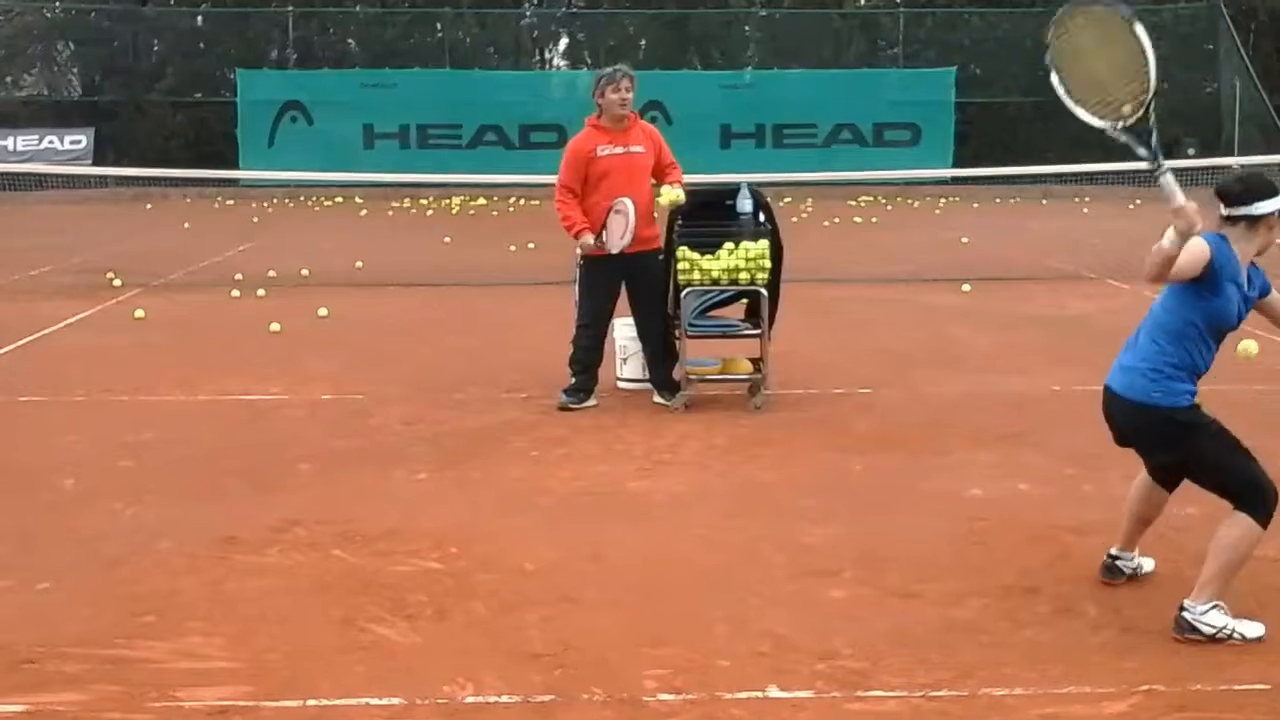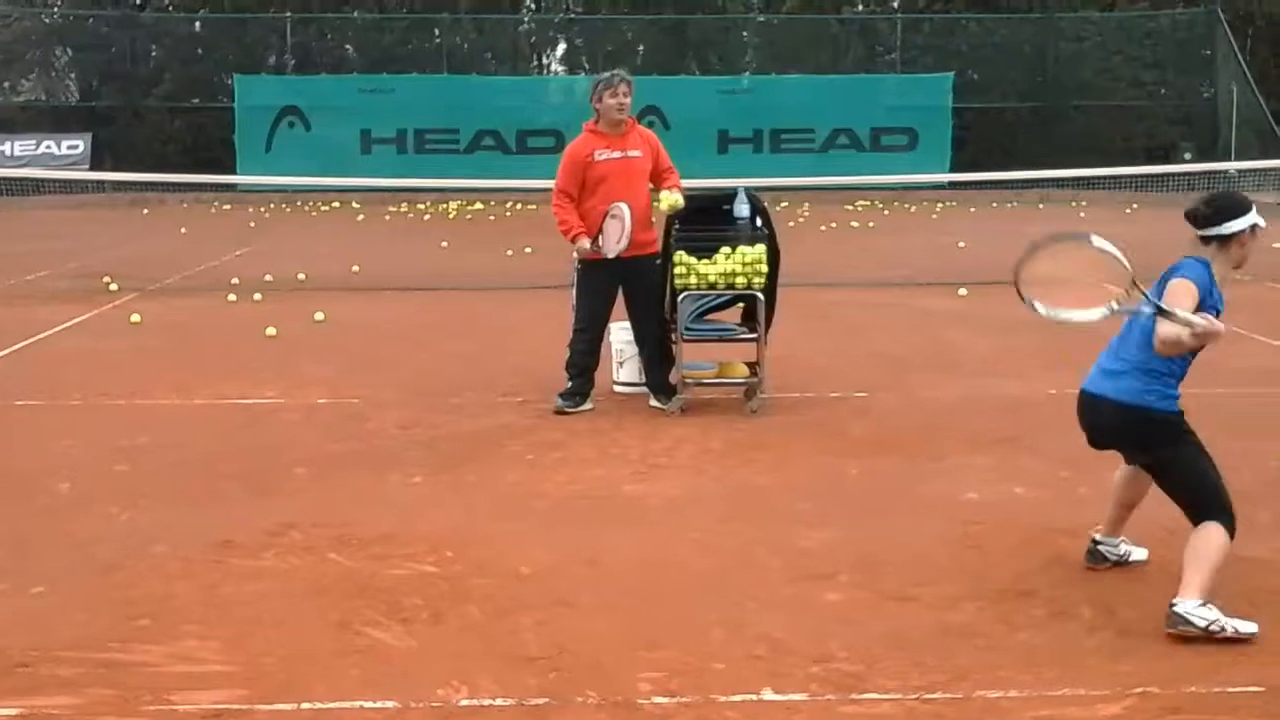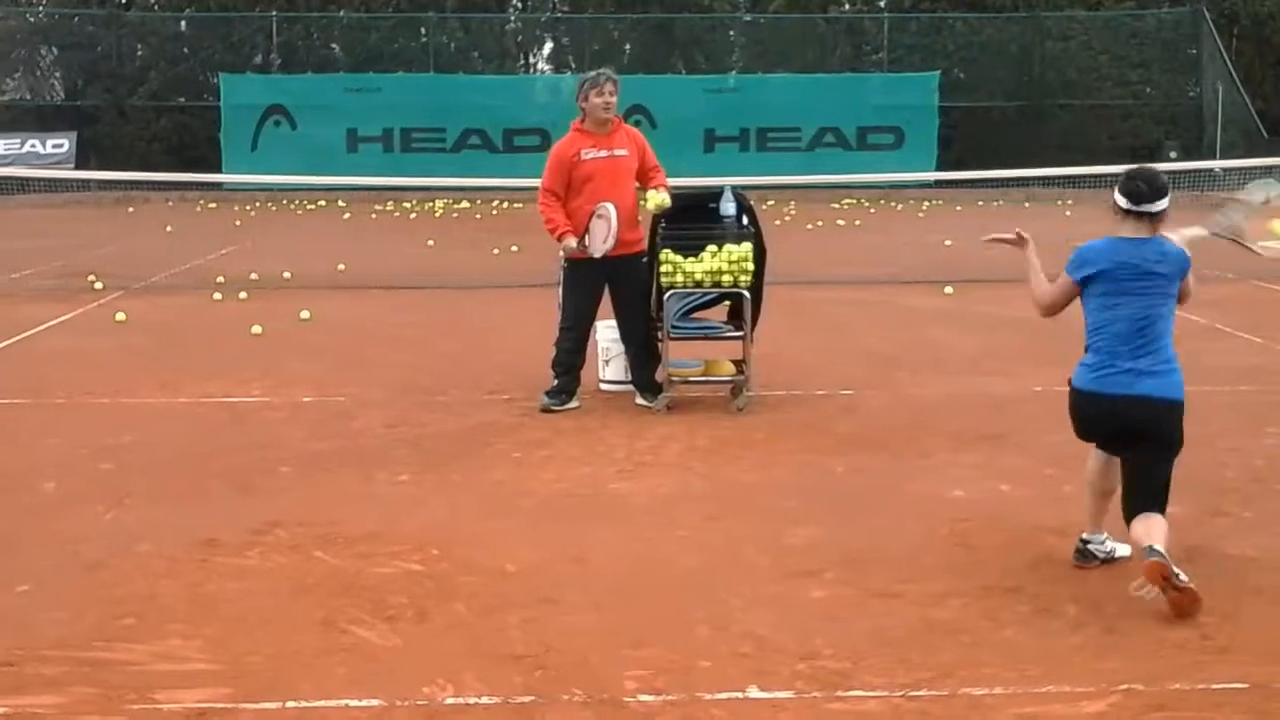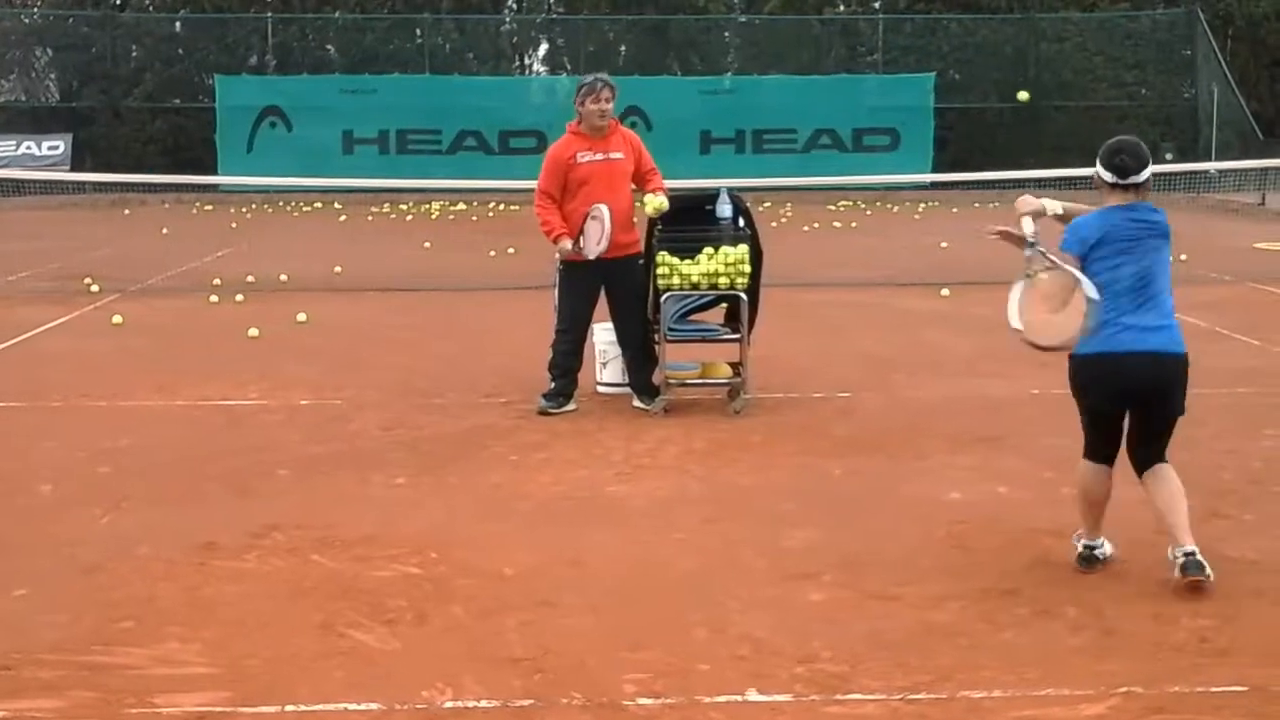
dt=0.2s
person 1, frame 1
right shoulder: (1209, 250)
right elbow: (1156, 270)
right wrist: (1179, 232)
left hip: (1126, 394)
right hip: (1157, 403)
left knee: (1169, 465)
left ankle: (1121, 557)
right ankle: (1200, 611)
person 1, frame 2
left shoulder: (1207, 281)
right shoulder: (1191, 277)
right elbow: (1165, 340)
right wrist: (1197, 334)
left hip: (1099, 400)
right hip: (1142, 409)
left knee: (1147, 455)
right knee: (1214, 513)
left ankle: (1106, 543)
right ankle: (1190, 607)
person 1, frame 3
left shoulder: (1091, 255)
right shoulder: (1176, 256)
left elbow: (1047, 306)
left wrist: (1029, 250)
left hip: (1095, 395)
right hip: (1161, 402)
left knee: (1109, 440)
right knee: (1148, 508)
left ankle: (1093, 542)
right ankle: (1156, 553)
person 1, frame 4
left shoulder: (1082, 231)
right shoulder: (1159, 220)
left wrist: (1029, 241)
right wrist: (1052, 208)
left hip: (1100, 360)
right hip: (1165, 360)
left knee: (1099, 448)
right knee: (1151, 458)
left ankle: (1091, 544)
right ankle: (1188, 553)
person 2, frame 1
left shoulder: (649, 134)
right shoulder: (582, 143)
left elbow: (669, 169)
right elbow: (566, 194)
left wrist: (674, 187)
right wrist: (581, 231)
left hip: (646, 248)
right hip: (600, 251)
left knee: (656, 321)
right knee: (591, 323)
left ankle: (665, 385)
right ankle: (581, 388)
person 2, frame 2
left shoulder: (647, 139)
right shoulder: (580, 148)
left elbow: (666, 173)
right elbow: (563, 198)
left wrist: (672, 191)
right wrist: (577, 235)
left hip: (643, 252)
right hip: (596, 255)
left knee: (653, 325)
right knee: (588, 327)
left ankle: (661, 389)
right ankle: (577, 391)
person 2, frame 3
left shoulder: (633, 138)
right shoulder: (566, 147)
left elbow: (652, 172)
right elbow: (549, 197)
left wrist: (659, 190)
right wrist: (564, 234)
left hip: (630, 251)
right hip: (583, 254)
left knee: (639, 324)
right knee: (574, 325)
left ankle: (647, 387)
right ankle: (564, 390)
person 2, frame 4
left shoulder: (629, 140)
right shoulder: (562, 149)
left elbow: (649, 174)
right elbow: (545, 199)
left wrist: (657, 193)
right wrist: (559, 236)
left hip: (626, 252)
right hip: (579, 256)
left knee: (635, 326)
right knee: (570, 328)
left ankle: (644, 389)
right ankle: (561, 392)
